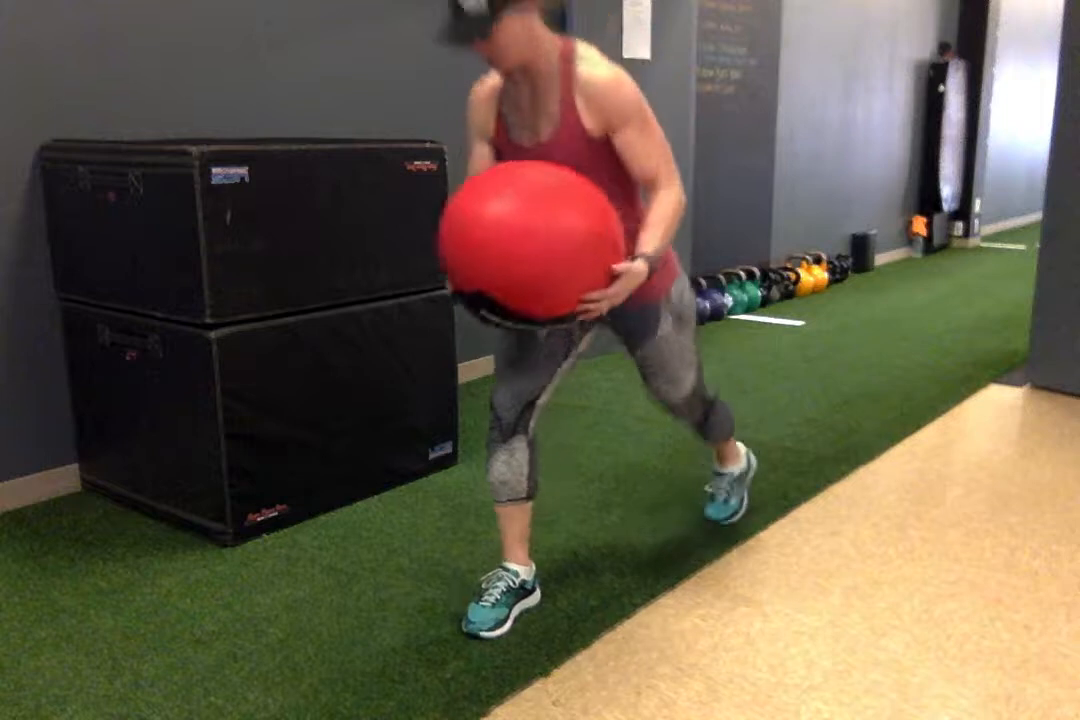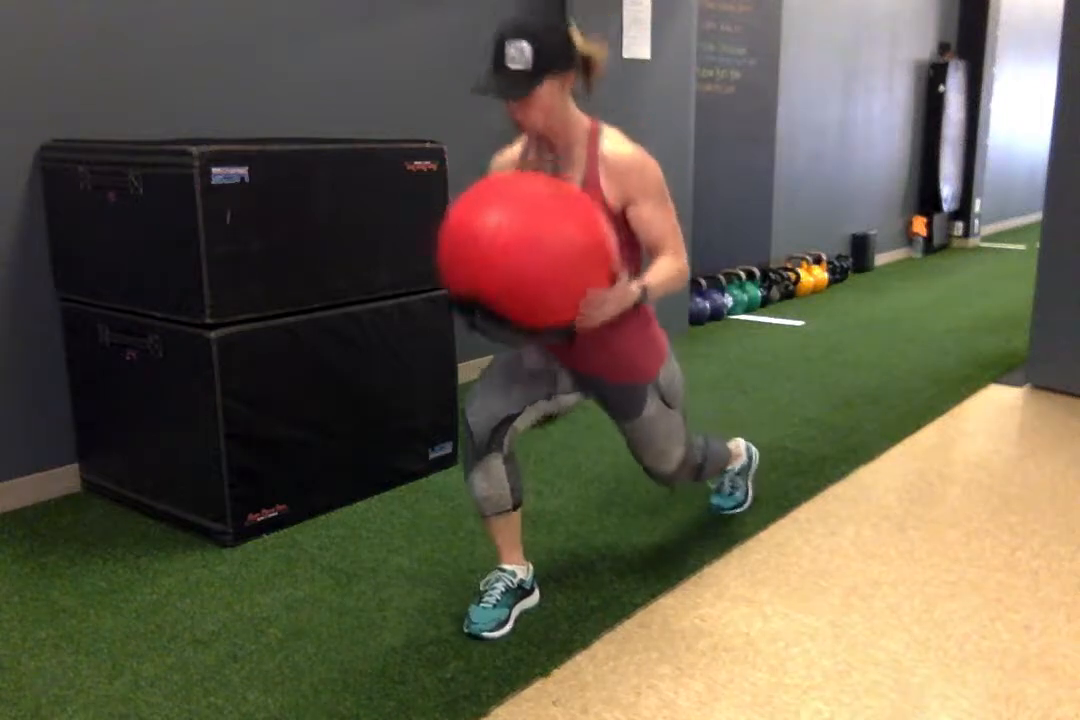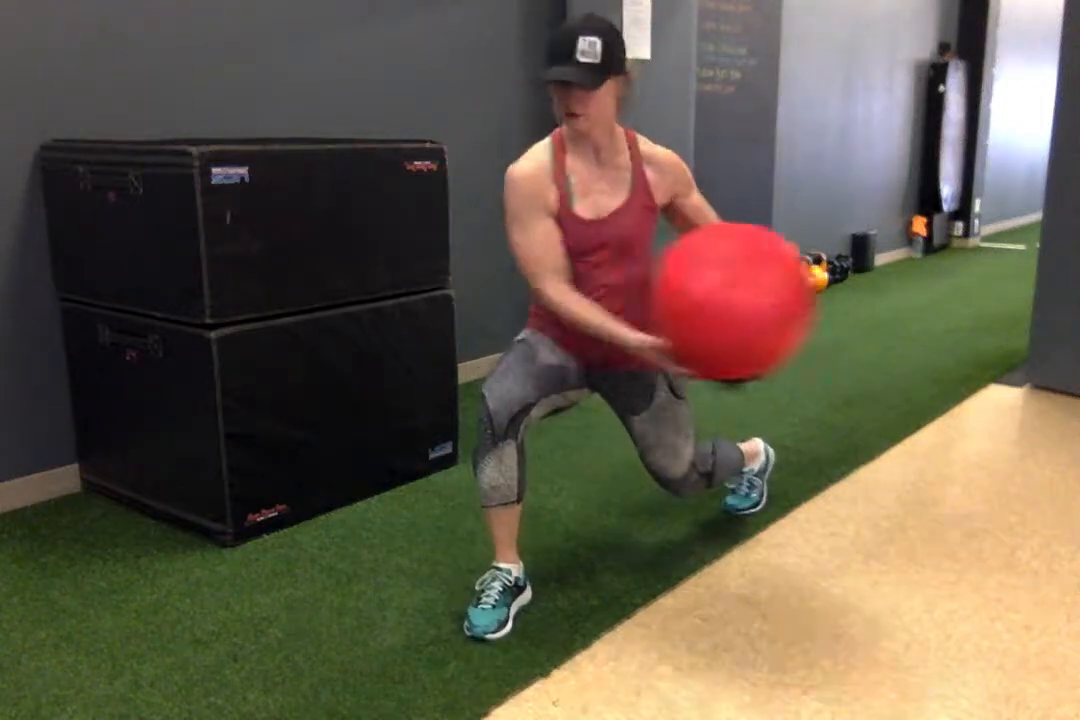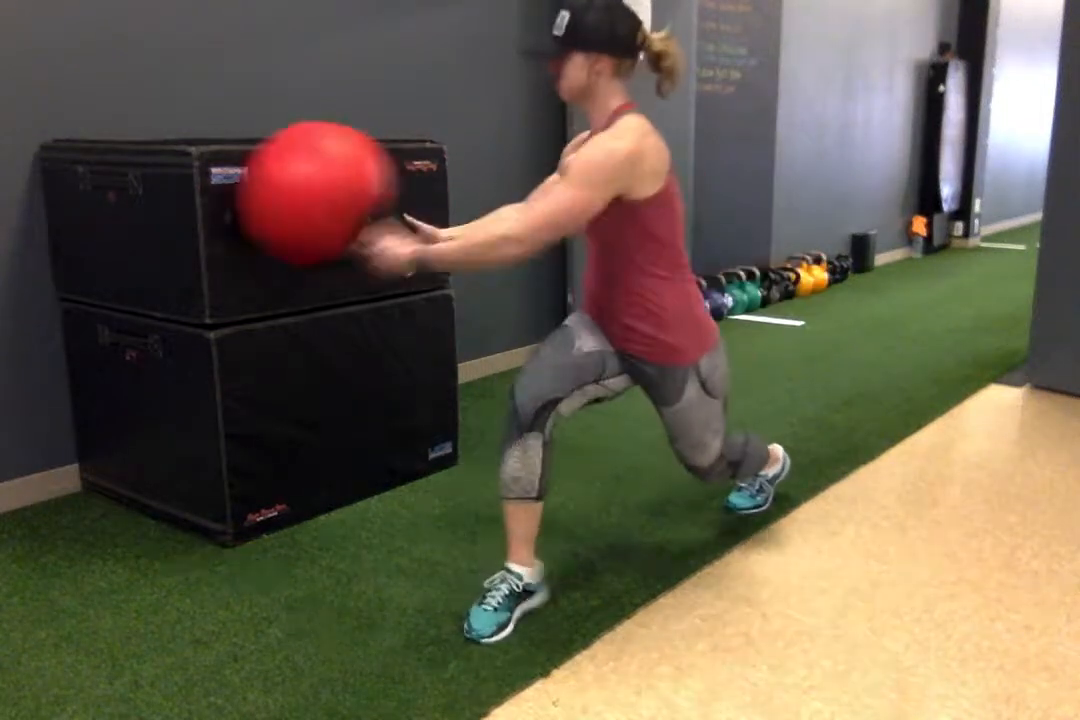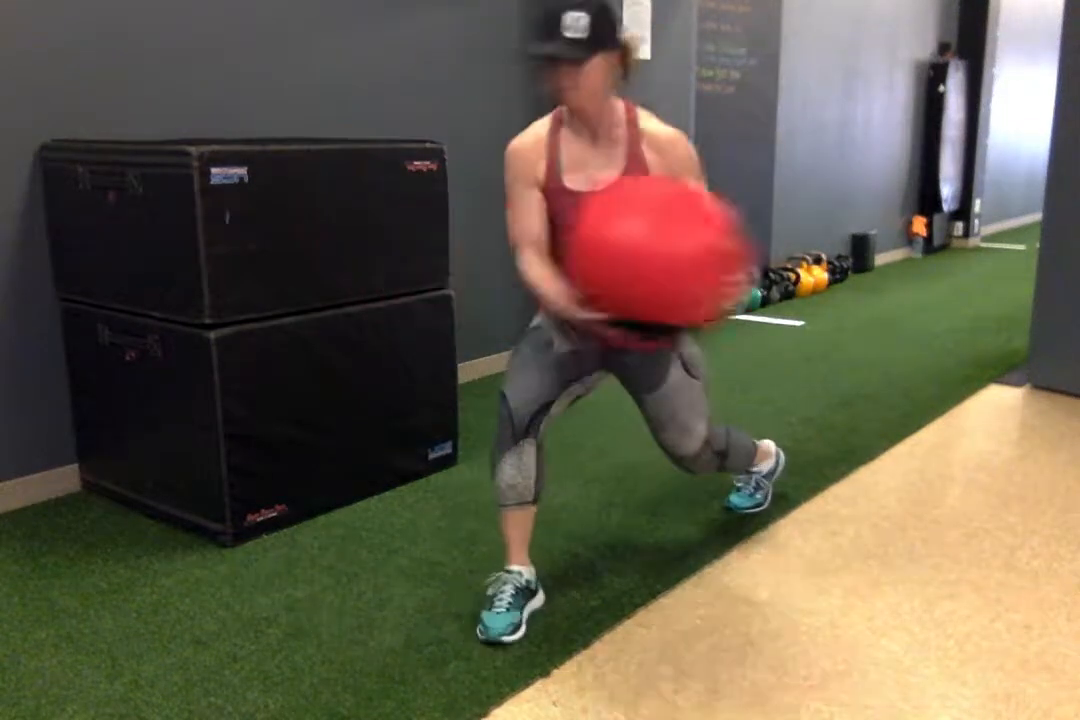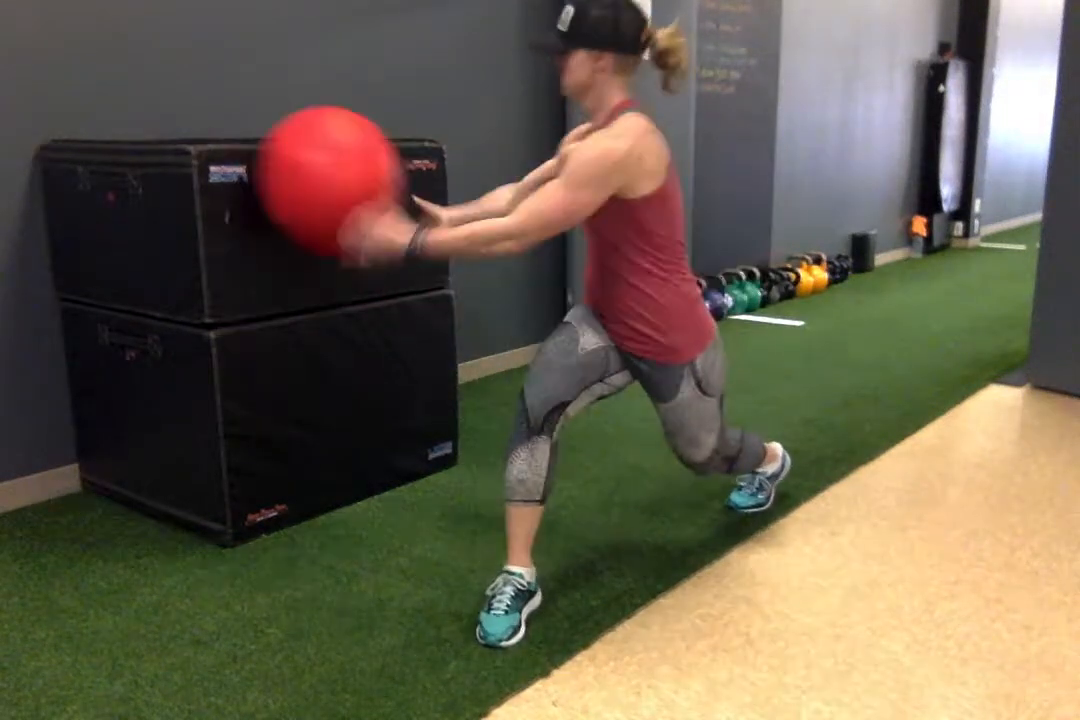
dt=0.7s
person 1, frame 1
left shoulder: (600, 84)
right shoulder: (486, 100)
left elbow: (667, 186)
left wrist: (642, 263)
left hip: (638, 277)
left knee: (681, 396)
right knee: (510, 410)
left ankle: (732, 460)
right ankle: (516, 572)
person 1, frame 2
left shoulder: (623, 162)
right shoulder: (506, 165)
left elbow: (676, 261)
left wrist: (633, 293)
left hip: (626, 354)
right hip: (547, 343)
left knee: (667, 464)
right knee: (482, 426)
left ankle: (736, 457)
right ankle: (513, 575)
person 1, frame 3
left shoulder: (659, 165)
right shoulder: (529, 175)
right elbow: (551, 287)
right wrist: (629, 340)
left hip: (642, 344)
right hip: (558, 335)
left knee: (678, 473)
right knee: (497, 412)
left ankle: (752, 457)
right ankle: (506, 573)
person 1, frame 4
left shoulder: (622, 148)
right shoulder: (593, 142)
left elbow: (523, 237)
right elbow: (530, 214)
left wrist: (415, 254)
right wrist: (442, 236)
left hip: (673, 337)
right hip: (607, 321)
left knee: (707, 458)
right knee: (529, 405)
left ankle: (770, 460)
right ankle: (521, 574)
person 1, frame 5
left shoulder: (663, 143)
right shoulder: (529, 149)
right elbow: (530, 253)
right wrist: (564, 304)
left hip: (651, 331)
right hip: (571, 322)
left knee: (690, 446)
right knee: (517, 411)
left ankle: (762, 458)
right ankle: (518, 577)
person 1, frame 6
left shoulder: (619, 146)
right shoulder: (588, 138)
left elbow: (516, 232)
right elbow: (517, 197)
left wrist: (409, 244)
right wrist: (437, 217)
left hip: (674, 337)
right hip: (608, 321)
left knee: (702, 452)
right knee: (538, 408)
left ankle: (769, 459)
right ankle: (517, 578)
